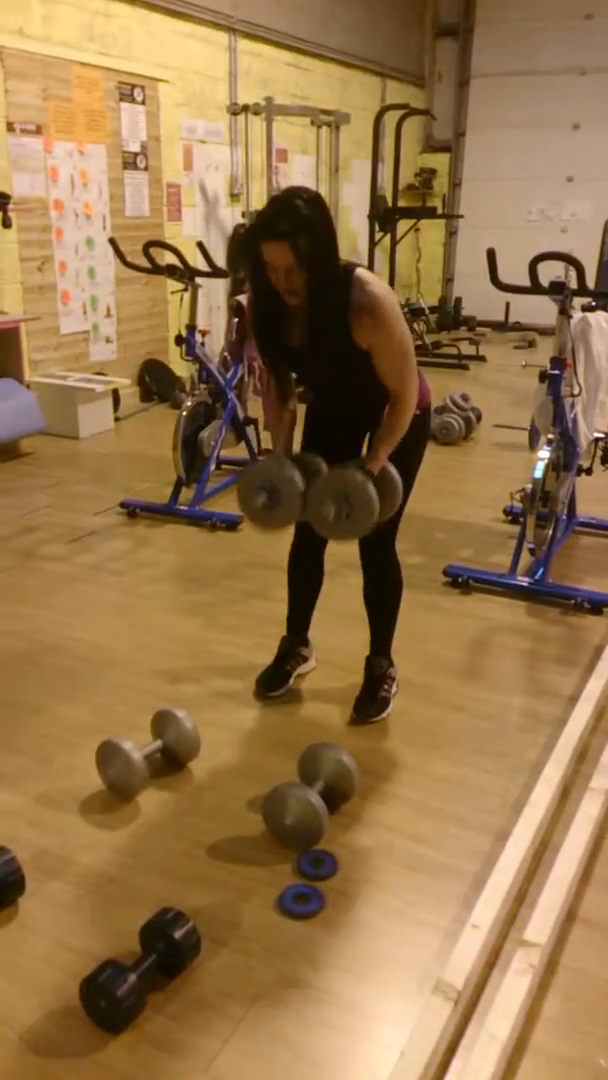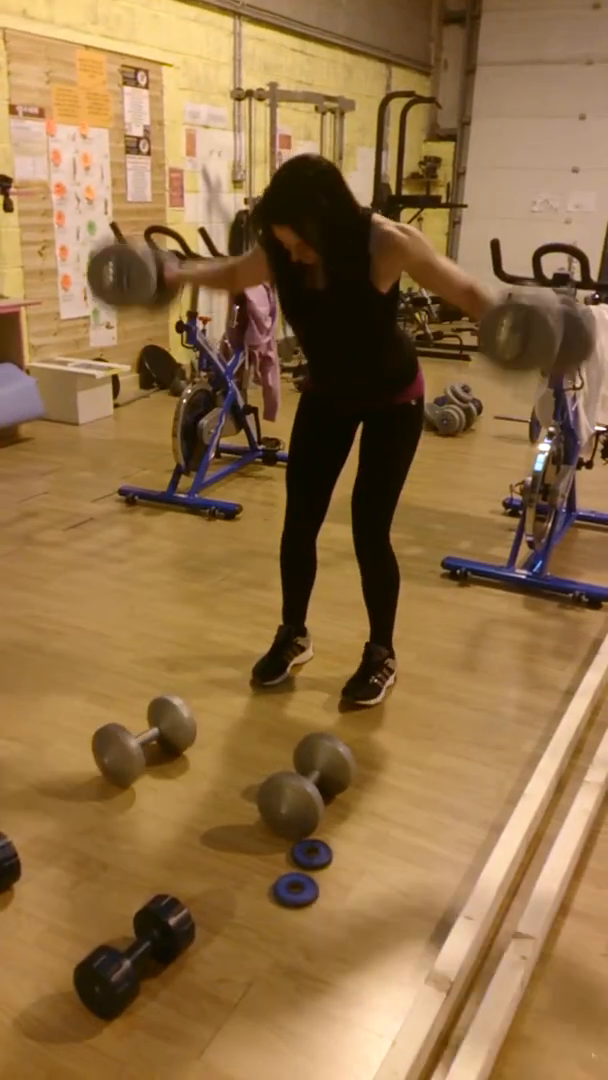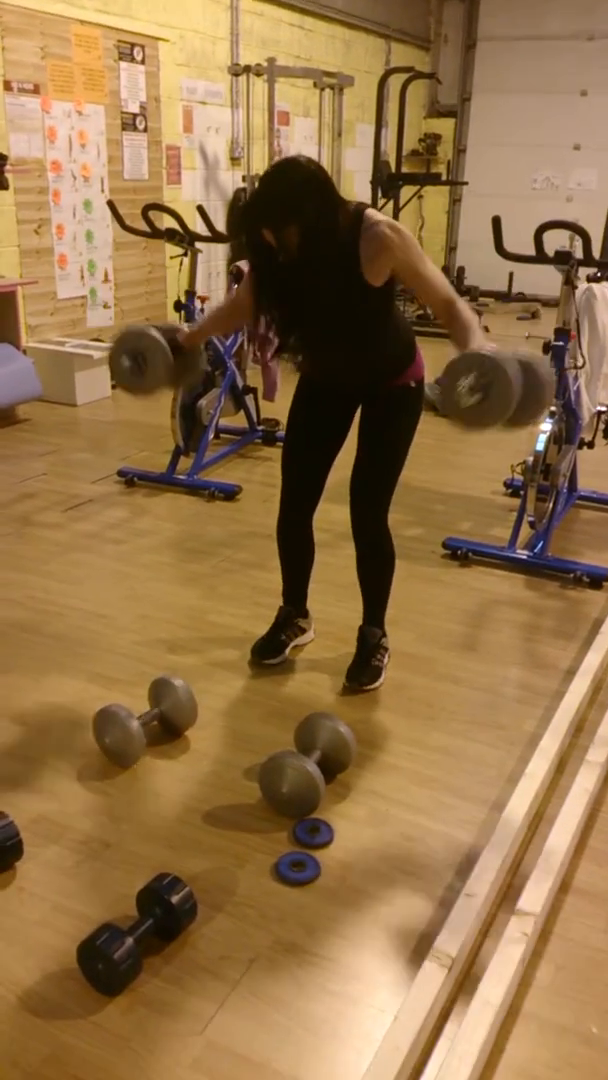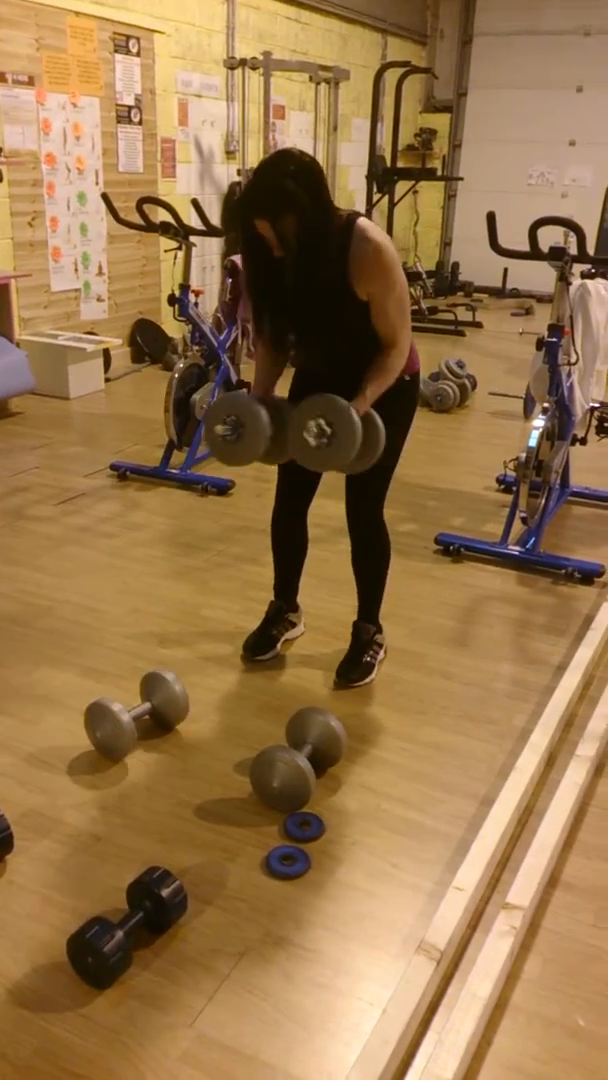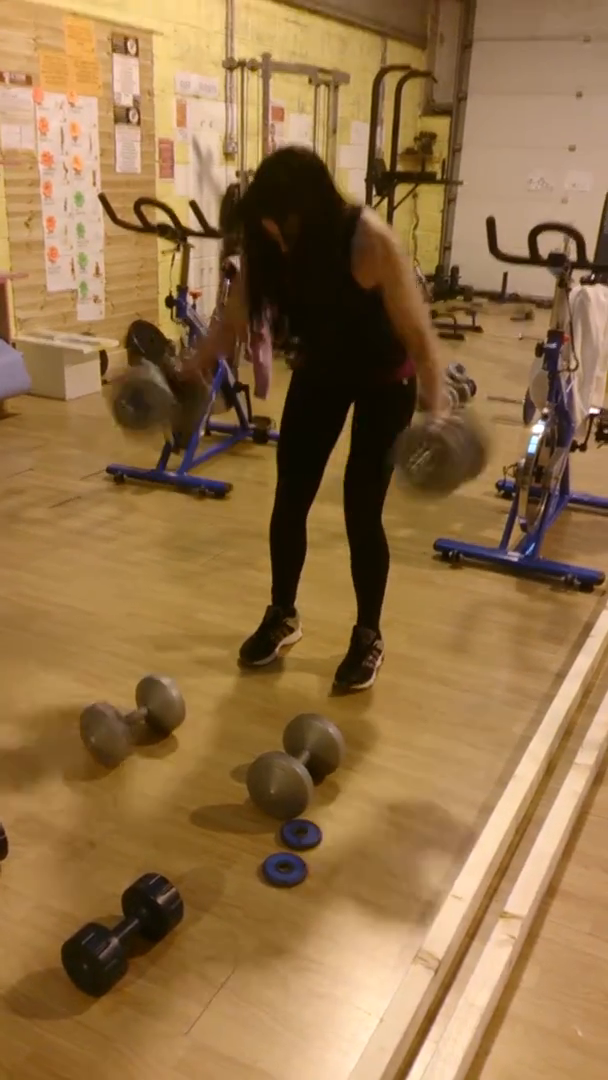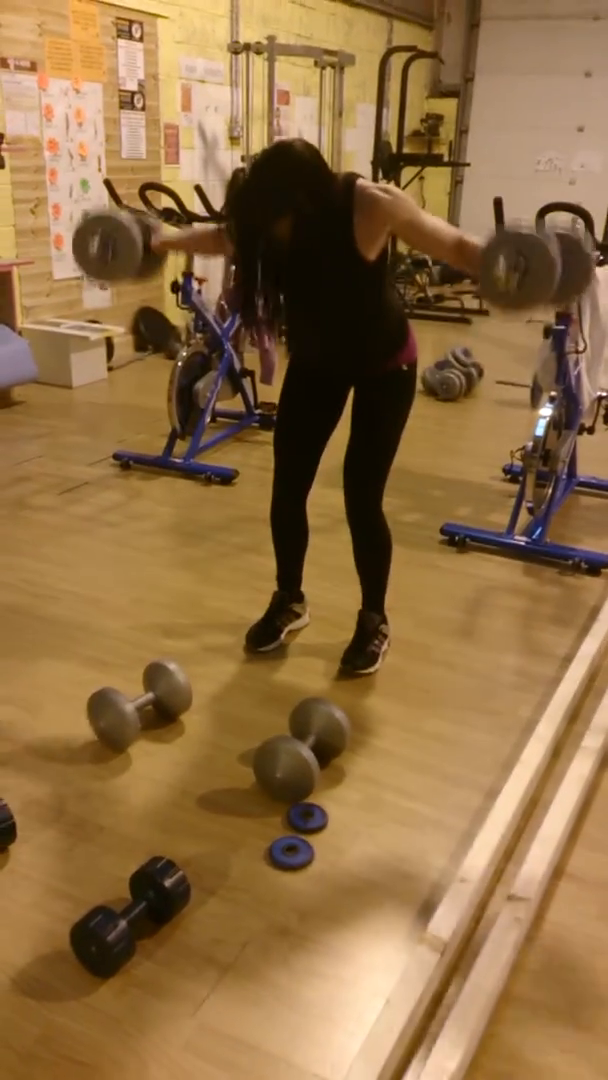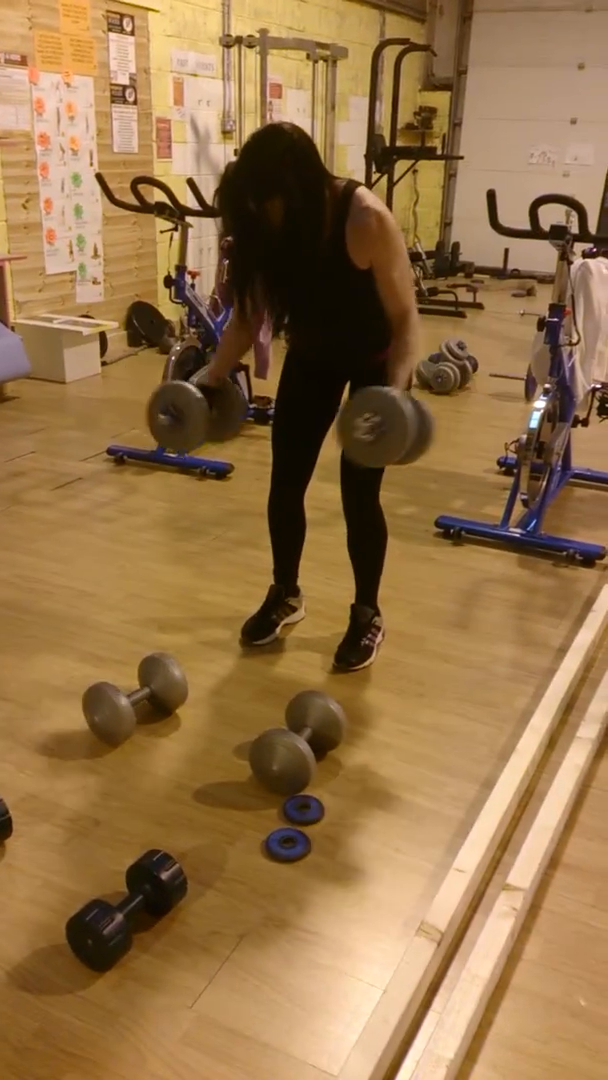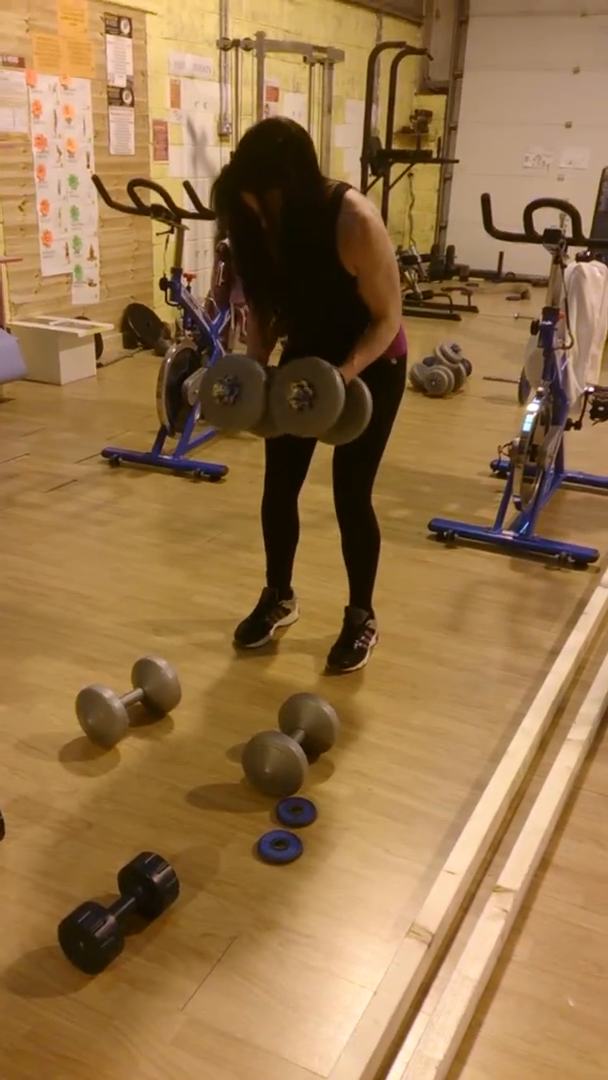
dt=0.5s
person 1, frame 1
left shoulder: (368, 301)
right shoulder: (264, 305)
left elbow: (403, 395)
right elbow: (278, 385)
left wrist: (372, 463)
right wrist: (282, 454)
left hip: (396, 412)
right hip: (330, 412)
left knee: (376, 539)
right knee: (307, 530)
left ankle: (381, 666)
right ankle: (296, 646)
person 1, frame 2
left shoulder: (385, 242)
right shoulder: (280, 253)
left elbow: (463, 289)
right elbow: (233, 273)
right wrist: (175, 273)
left hip: (392, 399)
right hip: (325, 394)
left knee: (369, 530)
right knee: (300, 520)
left ankle: (381, 655)
right ankle: (293, 635)
person 1, frame 3
left shoulder: (378, 238)
right shoulder: (279, 248)
left elbow: (447, 304)
right elbow: (246, 303)
left wrist: (479, 352)
right wrist: (188, 337)
left hip: (390, 384)
right hip: (323, 379)
left knee: (367, 513)
right knee: (294, 504)
left ankle: (375, 636)
right ankle: (294, 616)
person 1, frame 4
left shoulder: (368, 250)
right shoulder: (269, 253)
left elbow: (396, 345)
right elbow: (270, 335)
left wrist: (356, 409)
right wrist: (259, 402)
left hip: (383, 382)
right hip: (318, 374)
left knee: (363, 506)
right knee: (289, 497)
left ankle: (370, 632)
right ankle: (284, 611)
person 1, frame 5
left shoulder: (370, 242)
right shoulder: (269, 241)
left elbow: (419, 334)
right elbow: (236, 317)
left wrist: (436, 410)
right wrist: (191, 372)
left hip: (385, 380)
right hip: (318, 373)
left knee: (361, 511)
right knee: (290, 499)
left ankle: (368, 636)
right ankle: (282, 616)
person 1, frame 6
left shoulder: (370, 205)
right shoulder: (269, 217)
left elbow: (451, 244)
right elbow: (226, 238)
right wrist: (166, 242)
left hip: (384, 364)
right hip: (314, 359)
left knee: (361, 498)
right knee: (287, 487)
left ankle: (374, 621)
right ankle: (289, 601)
person 1, frame 7
left shoulder: (366, 220)
right shoulder: (263, 225)
left elbow: (404, 318)
right elbow: (249, 309)
left wrist: (395, 393)
right wrist: (214, 377)
left hip: (375, 360)
right hip: (310, 357)
left knee: (358, 492)
right knee: (285, 482)
left ankle: (367, 614)
right ankle: (284, 595)
person 1, frame 8
left shoulder: (354, 221)
right shoulder: (257, 223)
left elbow: (388, 315)
right elbow: (263, 305)
left wrist: (343, 377)
right wrist: (255, 366)
left hip: (371, 362)
right hip: (304, 354)
left knee: (350, 493)
right knee: (279, 483)
left ankle: (361, 617)
right ankle: (278, 597)
